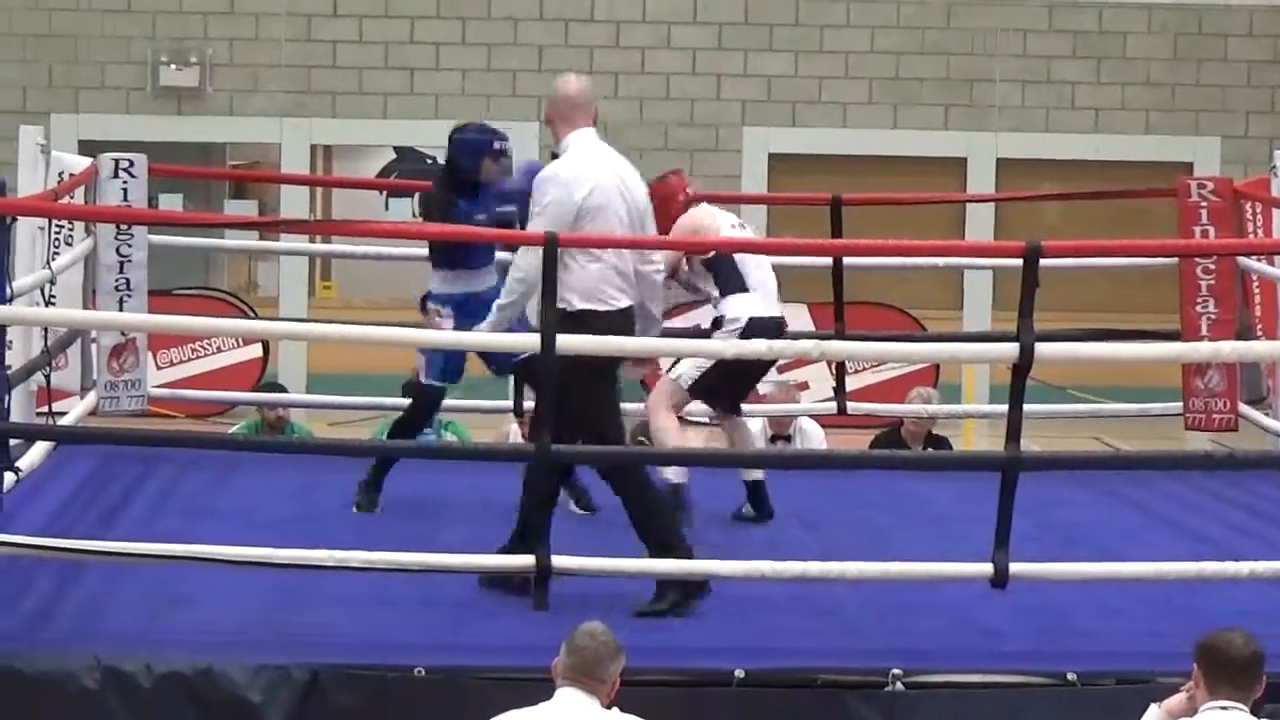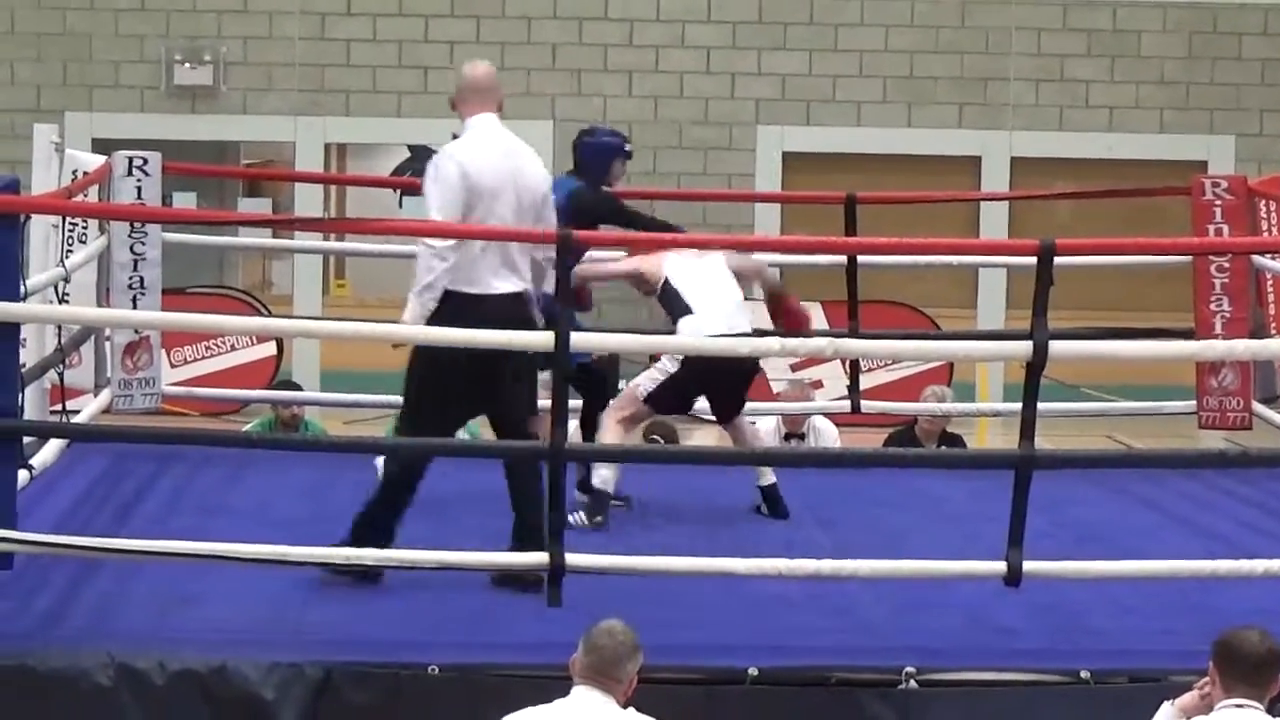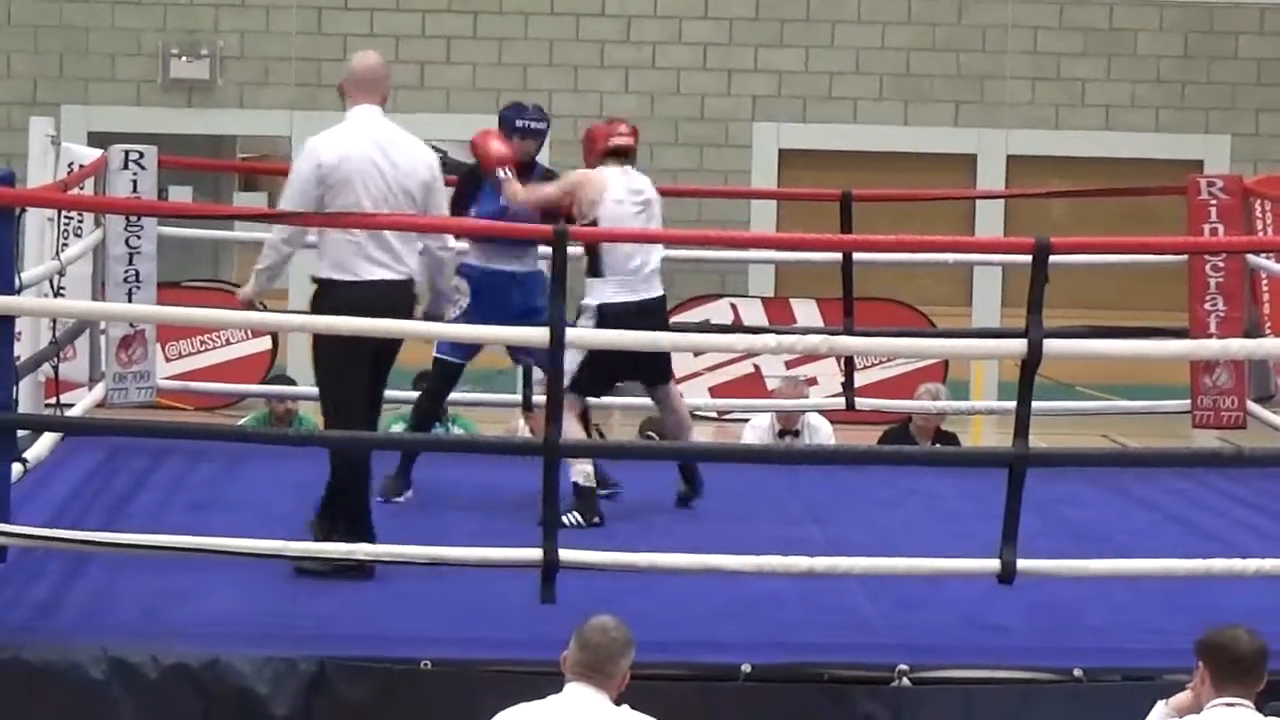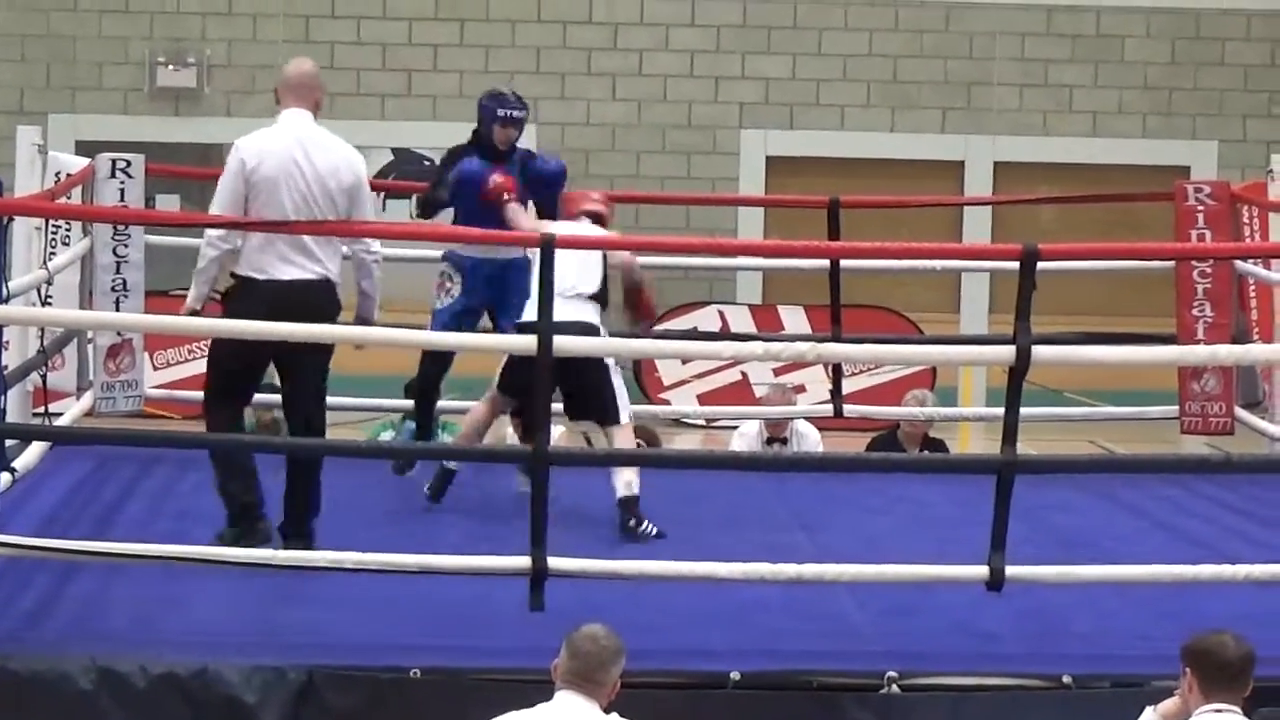
dt=0.5s
person 1, frame 1
left shoulder: (560, 176)
right shoulder: (626, 172)
left elbow: (531, 264)
right elbow: (650, 264)
left wrist: (491, 327)
right wrist: (647, 330)
left hip: (583, 325)
right hip: (614, 320)
left knee: (612, 454)
right knee: (551, 442)
left ankle: (678, 570)
right ankle: (523, 558)
person 1, frame 2
left shoulder: (454, 158)
right shoulder: (534, 163)
left elbow: (439, 245)
right elbow: (544, 254)
left wrist: (413, 312)
left hip: (462, 311)
right hip: (511, 313)
left knee: (418, 430)
right knee: (515, 436)
left ankle: (367, 546)
right ankle: (531, 556)
person 1, frame 3
left shoulder: (323, 148)
right shoulder: (420, 154)
left elbow: (288, 230)
right elbow: (440, 243)
left wrist: (256, 287)
right wrist: (438, 305)
left hip: (343, 296)
right hip: (396, 297)
left knee: (345, 419)
right knee: (364, 413)
left ankle: (352, 542)
right ankle: (336, 519)
person 1, frame 4
left shoulder: (249, 149)
right shoulder: (347, 157)
left elbow: (220, 233)
right elbow: (365, 246)
left wrist: (196, 296)
right wrist: (367, 310)
left hip: (255, 295)
right hip: (316, 298)
left knee: (223, 409)
right knee: (306, 421)
left ankle: (247, 520)
right ankle: (298, 532)
person 2, frame 1
left shoulder: (490, 189)
right shoulder: (439, 198)
right elbow: (449, 245)
right wrist: (505, 211)
left hip: (490, 298)
right hip: (449, 305)
right knee: (426, 401)
right ankle: (373, 482)
person 2, frame 2
left shoulder: (562, 188)
right shoulder: (589, 198)
right elbow: (648, 226)
left hip: (542, 298)
right hip: (536, 302)
left knee: (599, 385)
left ankle: (590, 477)
person 2, frame 3
left shoulder: (546, 181)
right shoulder: (477, 175)
right wrist: (473, 222)
left hip: (526, 286)
right hip: (478, 282)
right knee: (442, 377)
right ankle: (403, 472)
person 2, frame 4
left shoulder: (527, 161)
right shoulder: (459, 159)
left elbow: (549, 214)
right elbow: (424, 210)
left wrist: (552, 190)
right wrist: (450, 192)
left hip: (512, 268)
right hip: (466, 266)
right knee: (435, 359)
right ankle: (422, 437)
person 3, frame 1
left shoulder: (691, 222)
right shoulder: (724, 219)
left hip: (742, 325)
right hip: (770, 325)
left knee: (659, 405)
right knee: (725, 409)
left ankle: (676, 496)
right ankle: (757, 499)
person 3, frame 2
left shoulder: (646, 263)
right shoulder: (714, 259)
left elbow: (583, 273)
right elbow: (761, 271)
right wrist: (781, 299)
left hip: (699, 352)
left knee: (615, 417)
right knee: (732, 420)
left ankle: (597, 505)
right ankle: (773, 498)
person 3, frame 3
left shoulder: (586, 179)
right shoulder: (647, 185)
left elbow: (523, 200)
left wrist: (502, 170)
left hip: (608, 310)
right hip: (651, 304)
left knee: (564, 403)
right knee: (664, 389)
left ankle: (586, 502)
right ankle: (690, 473)
person 3, frame 4
left shoulder: (541, 229)
right shoulder: (606, 238)
left elbow: (513, 215)
right elbow: (629, 265)
left wrist: (507, 197)
right wrist: (640, 303)
left hip: (532, 327)
right hip: (581, 331)
left knee: (495, 402)
right knee: (620, 427)
left ankle: (445, 476)
right ankle: (630, 510)
